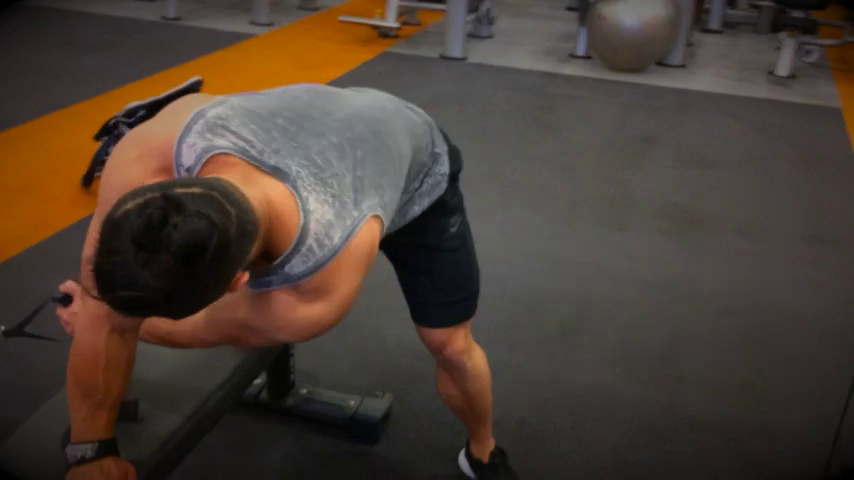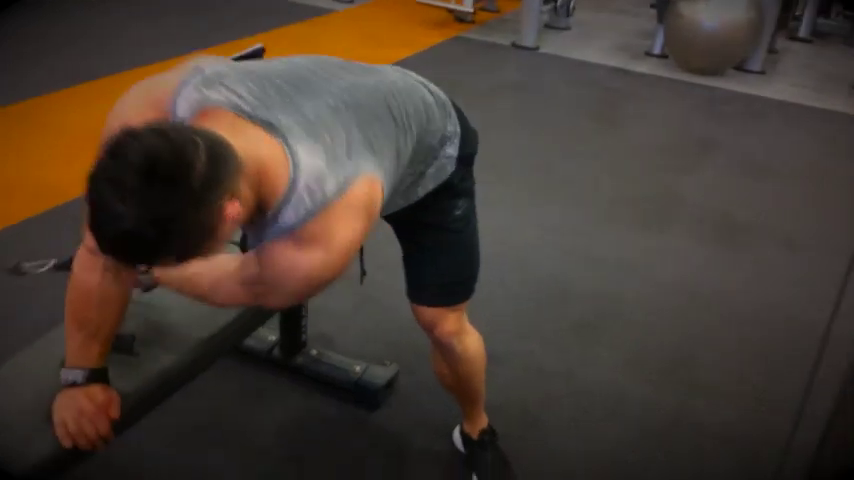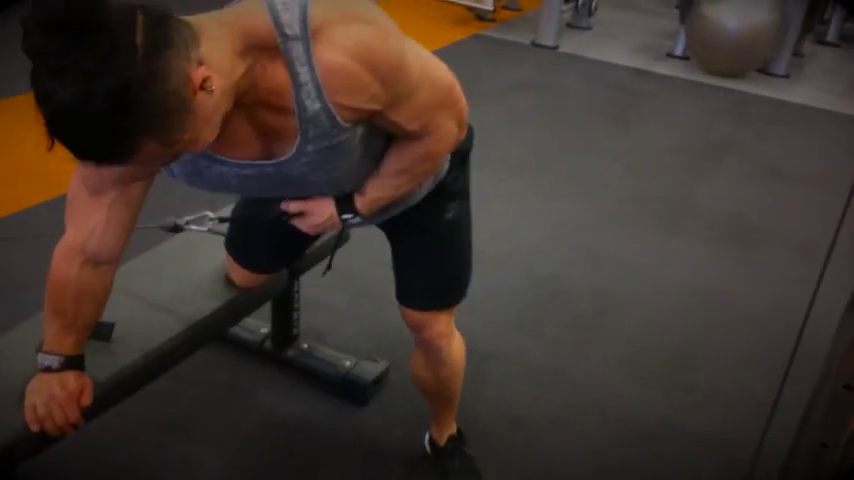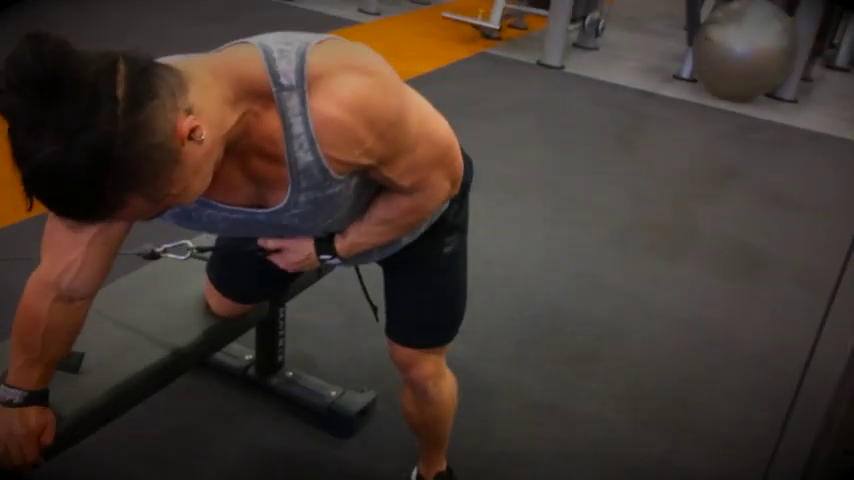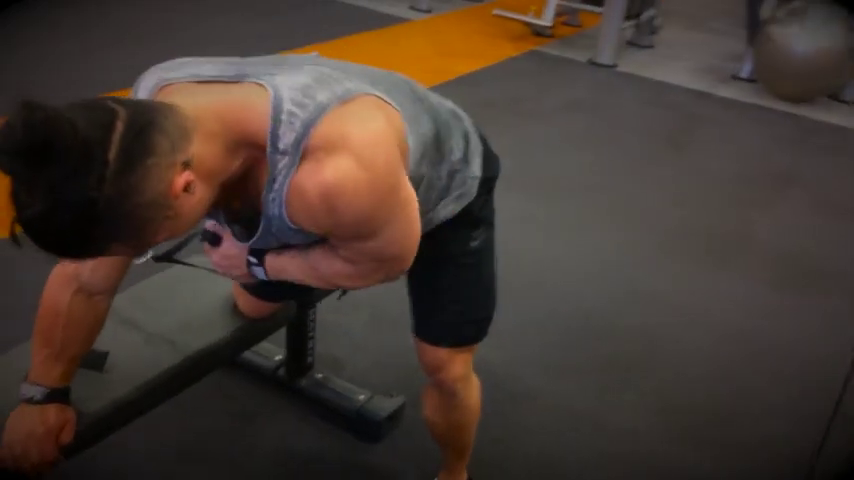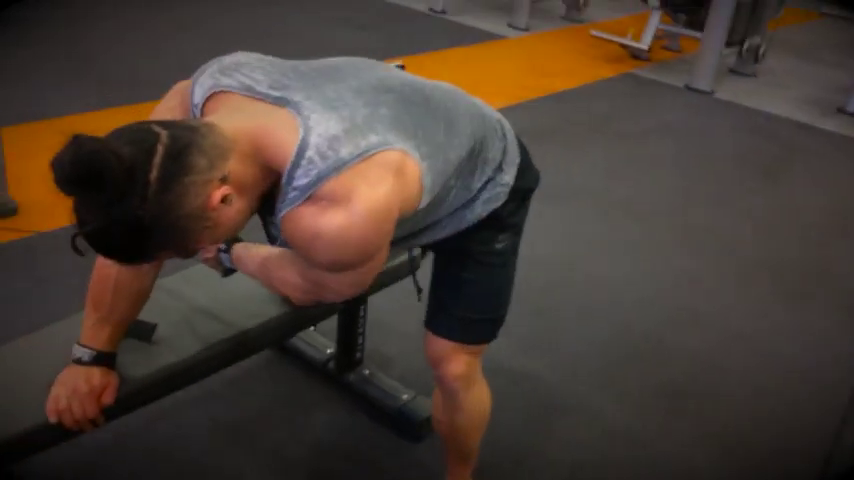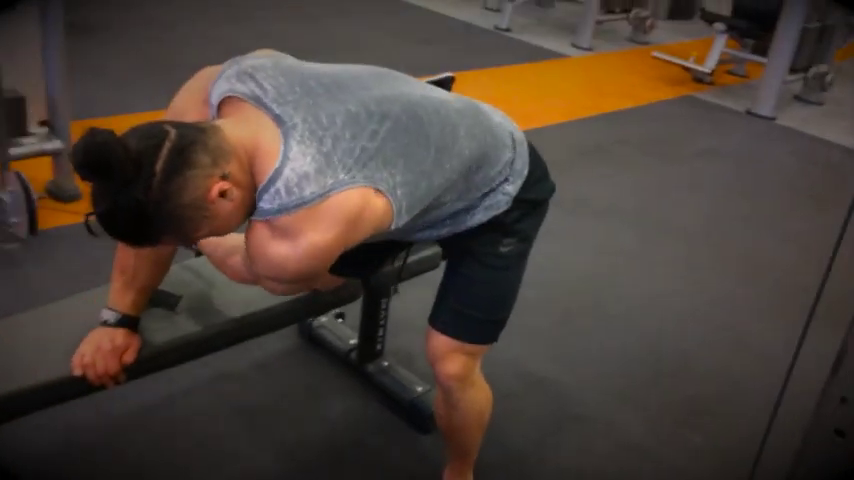
dt=0.4s
person 1, frame 1
left shoulder: (322, 293)
right shoulder: (145, 159)
left elbow: (217, 326)
right elbow: (105, 318)
left wrist: (139, 324)
left hip: (418, 176)
right hip: (325, 148)
left knee: (449, 344)
person 1, frame 2
left shoulder: (325, 236)
right shoulder: (147, 114)
left elbow: (253, 285)
right elbow: (102, 254)
left wrist: (154, 270)
right wrist: (82, 374)
left hip: (430, 154)
right hip: (343, 116)
left knee: (443, 324)
right knee: (270, 253)
left ankle: (476, 432)
person 1, frame 3
left shoulder: (339, 50)
right shoulder: (127, 104)
left elbow: (444, 121)
right elbow: (89, 250)
left wrist: (350, 206)
right wrist: (58, 361)
left hip: (421, 171)
left knee: (430, 326)
right knee: (243, 277)
left ankle: (445, 436)
person 1, frame 4
left shoulder: (337, 104)
right shoulder: (117, 150)
left elbow: (437, 176)
right elbow: (62, 287)
left wrist: (330, 247)
left hip: (414, 198)
left knee: (418, 366)
right knee: (222, 304)
person 1, frame 5
left shoulder: (335, 172)
right shoulder: (128, 134)
left elbow: (386, 260)
right elbow: (84, 279)
left wrist: (258, 263)
right wrist: (43, 394)
left hip: (445, 185)
right hip: (332, 196)
left knee: (445, 367)
right knee: (252, 305)
person 1, frame 6
left shoulder: (339, 215)
right shoulder: (188, 108)
left elbow: (324, 284)
right elbow: (135, 236)
left wrist: (229, 255)
right wrist: (92, 356)
left hip: (481, 190)
right hip: (415, 144)
left knee: (452, 365)
right knee: (297, 297)
person 1, frame 7
left shoulder: (299, 236)
right shoulder: (210, 94)
left elbow: (258, 271)
right elbow: (158, 212)
left wrist: (203, 242)
right wrist: (118, 318)
left hip: (499, 190)
right hip: (422, 154)
left knee: (451, 364)
